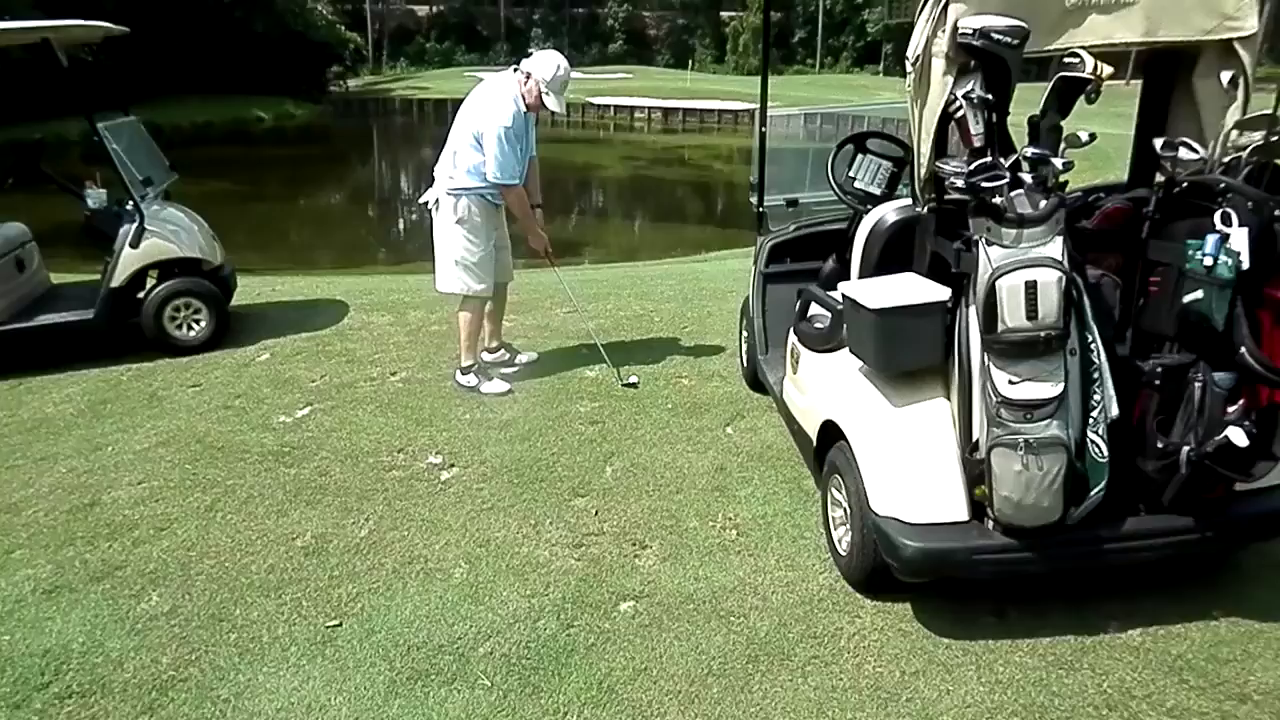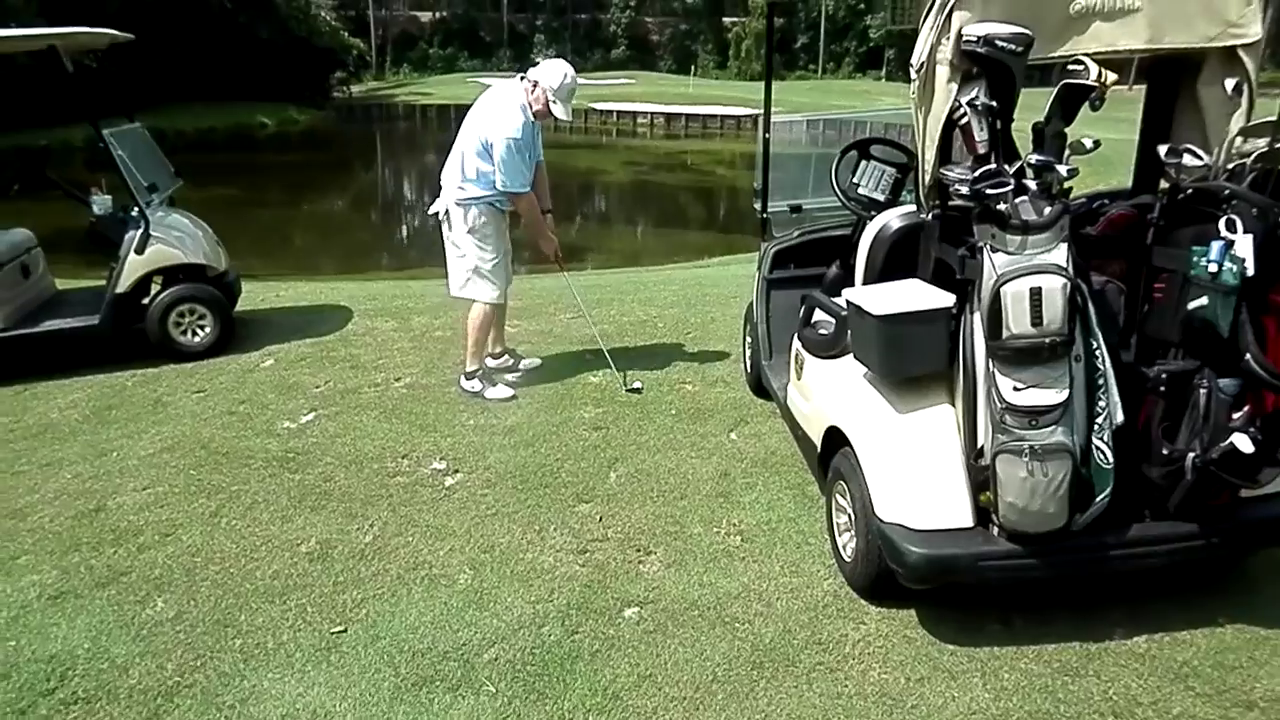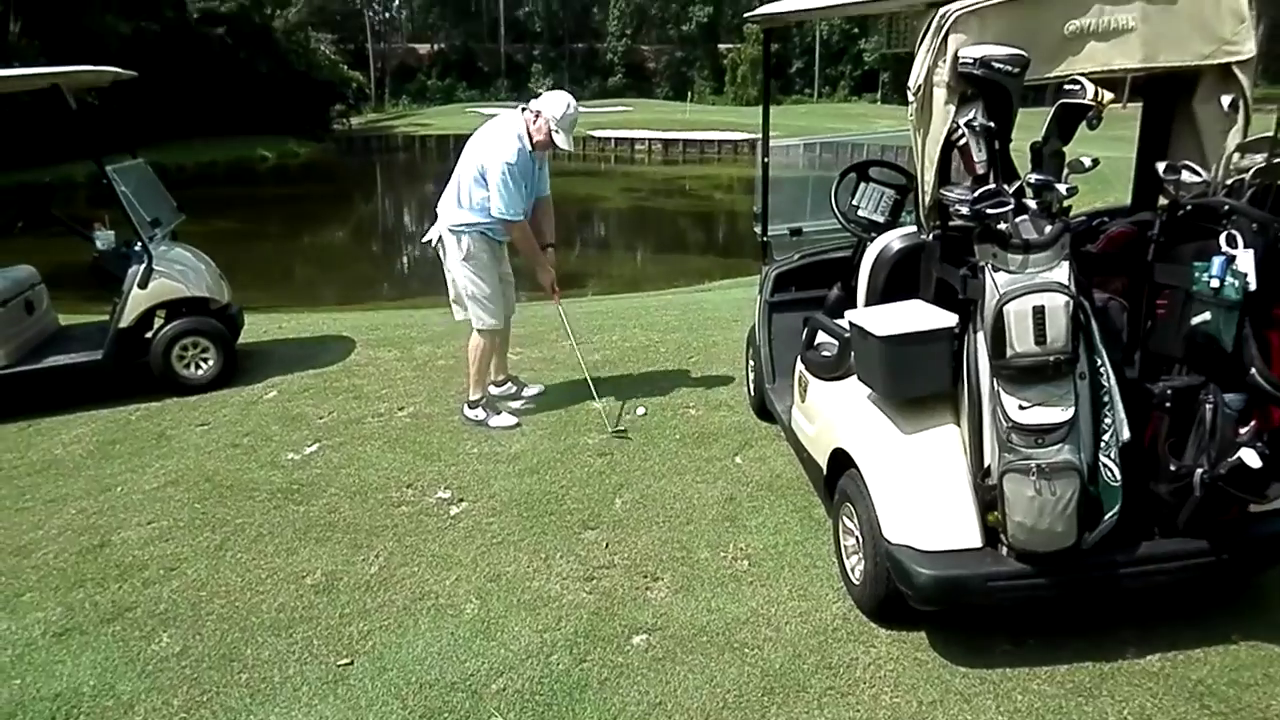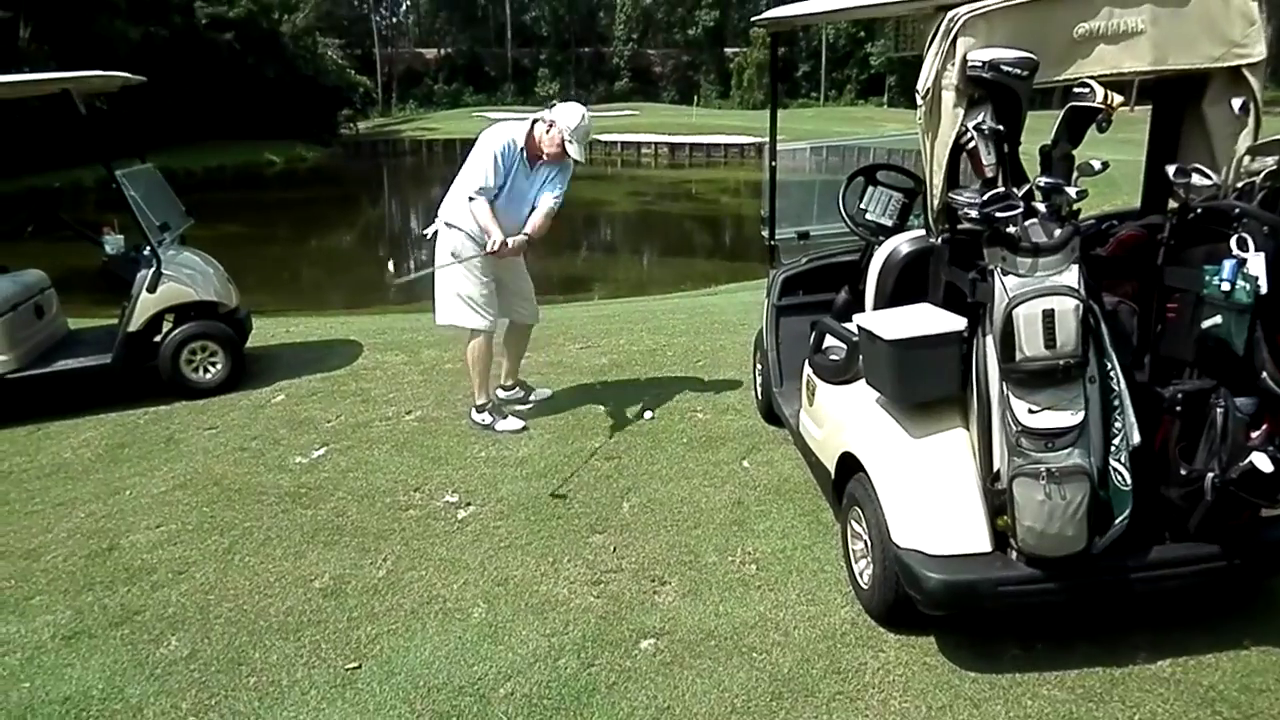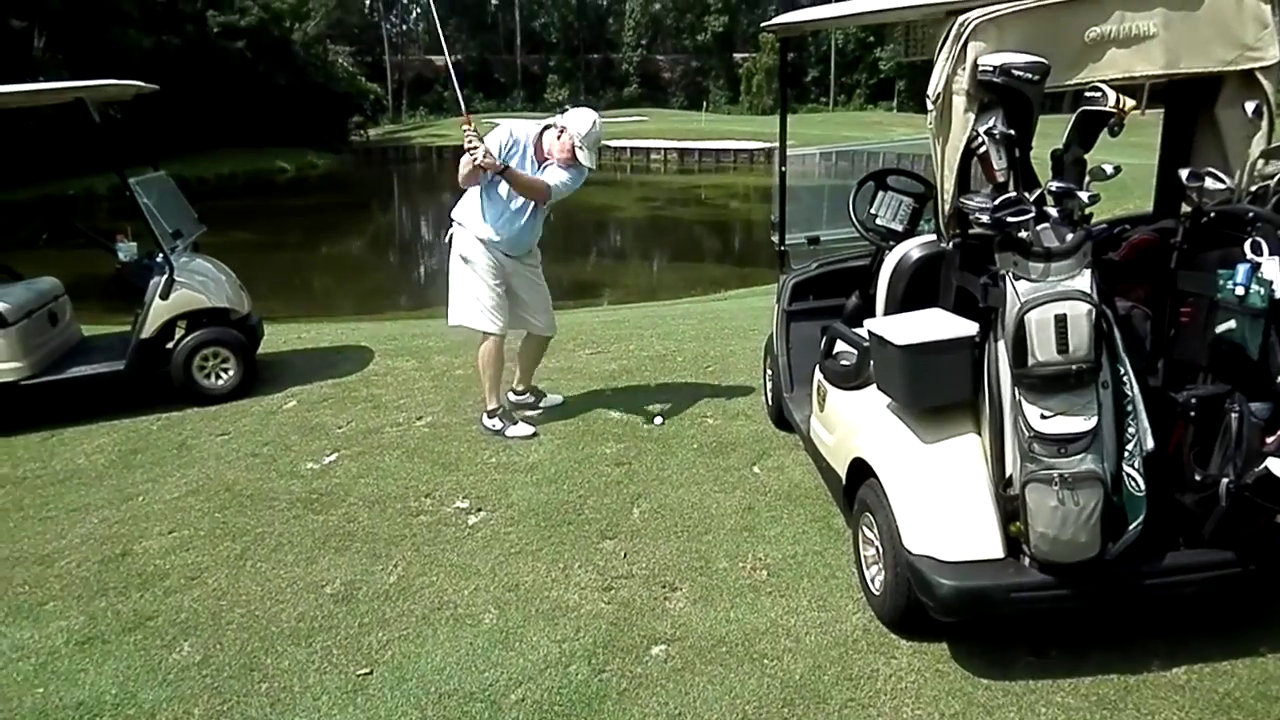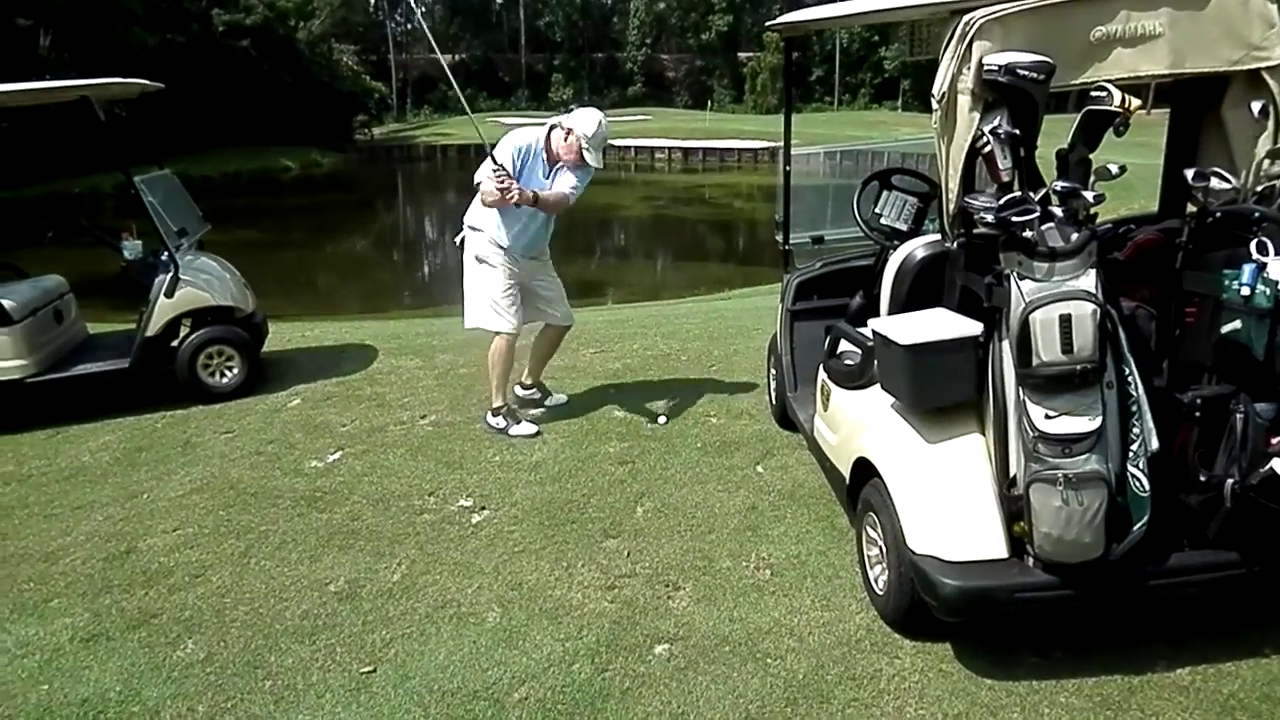
dt=0.2s
person 1, frame 1
left shoulder: (519, 98)
right shoulder: (500, 113)
left elbow: (529, 157)
right elbow: (508, 184)
left wrist: (536, 208)
right wrist: (532, 231)
left hip: (486, 200)
right hip: (464, 201)
left knee: (498, 278)
right knee: (475, 286)
left ankle: (494, 349)
right ankle: (467, 369)
person 1, frame 2
left shoulder: (521, 101)
right shoulder: (509, 124)
left elbow: (536, 163)
right elbow: (518, 192)
left wrist: (547, 214)
right wrist: (542, 236)
left hip: (487, 204)
right hip: (471, 208)
left knee: (499, 284)
right knee: (487, 291)
left ankle: (497, 355)
right ankle: (472, 374)
person 1, frame 3
left shoulder: (537, 143)
right shoulder: (505, 146)
left elbow: (541, 196)
right elbow: (511, 219)
left wrist: (550, 248)
right wrist: (541, 266)
left hip: (493, 236)
right hip: (466, 235)
left knee: (502, 310)
right knee: (487, 320)
left ankle: (500, 382)
right ankle: (476, 403)
person 1, frame 4
left shoulder: (560, 165)
right shoulder: (500, 139)
left elbow: (546, 209)
right elbow: (476, 196)
left wrist: (522, 240)
right wrist: (496, 234)
left hip: (506, 245)
right hip: (464, 238)
left knee: (525, 316)
right knee: (482, 324)
left ankle: (509, 386)
right ankle: (482, 407)
person 1, frame 5
left shoulder: (575, 169)
right shoulder: (511, 135)
left elbow: (540, 192)
right elbow: (465, 181)
left wrist: (500, 167)
right wrist: (473, 158)
left hip: (522, 253)
right hip: (478, 242)
left knee: (543, 327)
right knee: (493, 329)
left ankle: (521, 391)
right ankle: (493, 413)
person 1, frame 6
left shoulder: (580, 164)
right shoulder: (521, 143)
left elbow: (558, 202)
right elbow: (484, 194)
left wrist: (528, 196)
right wrist: (500, 191)
left hip: (530, 249)
right hip: (492, 245)
left knee: (559, 321)
right knee: (507, 326)
left ankle: (528, 386)
right ankle: (498, 411)
